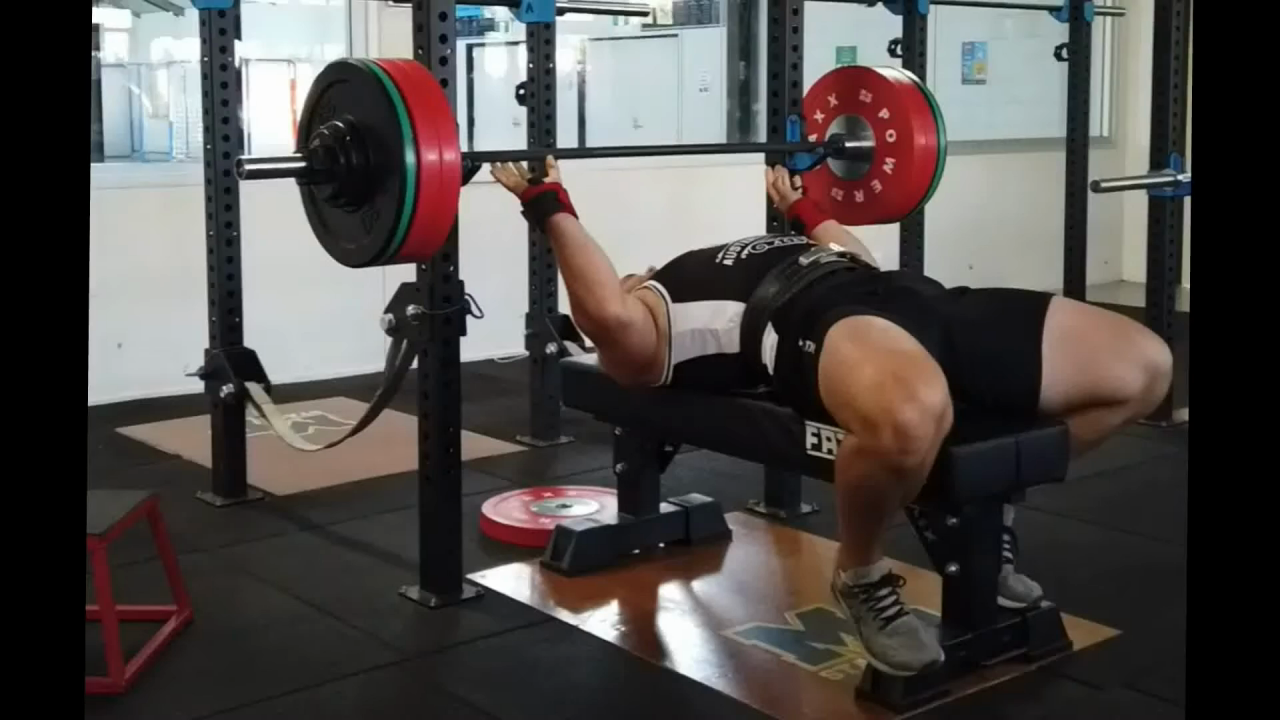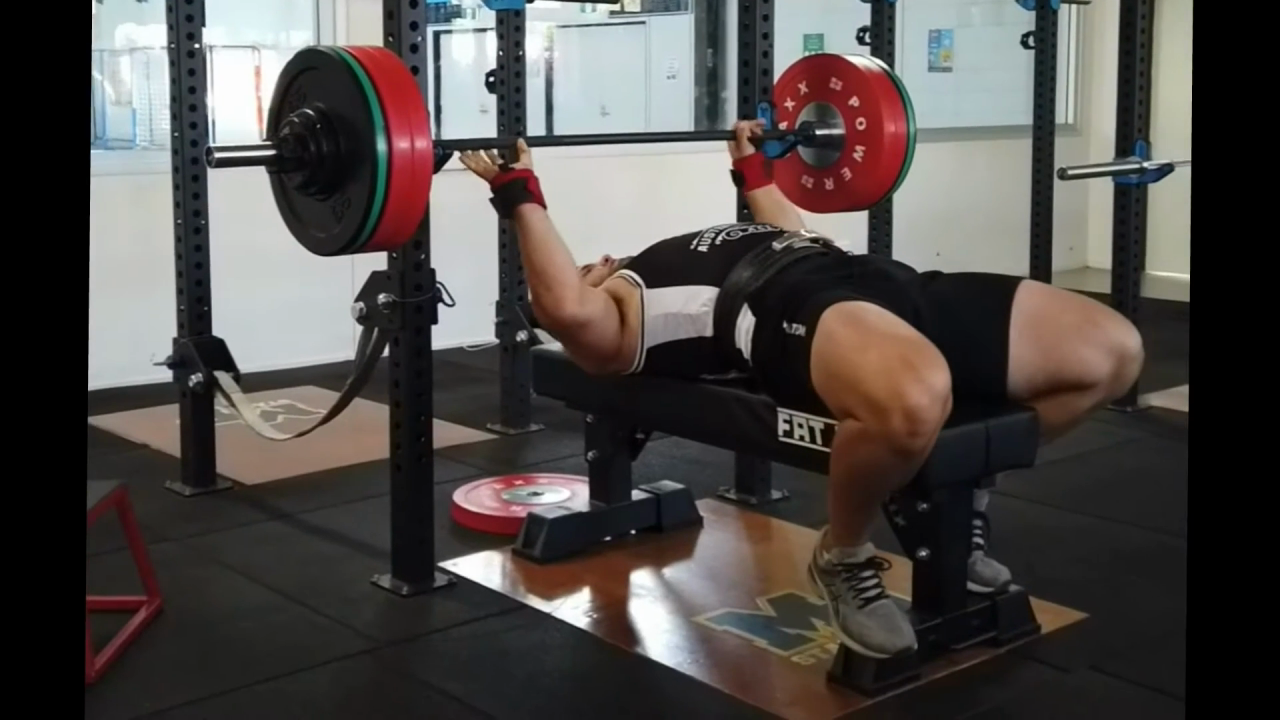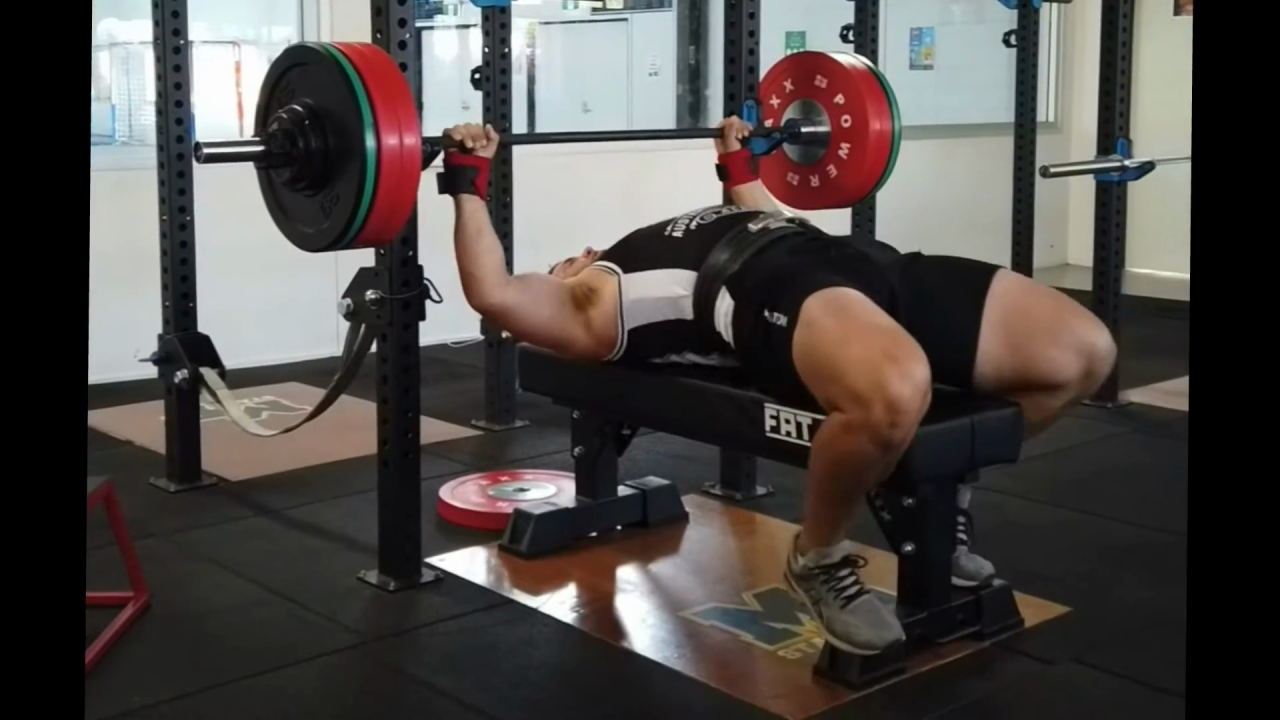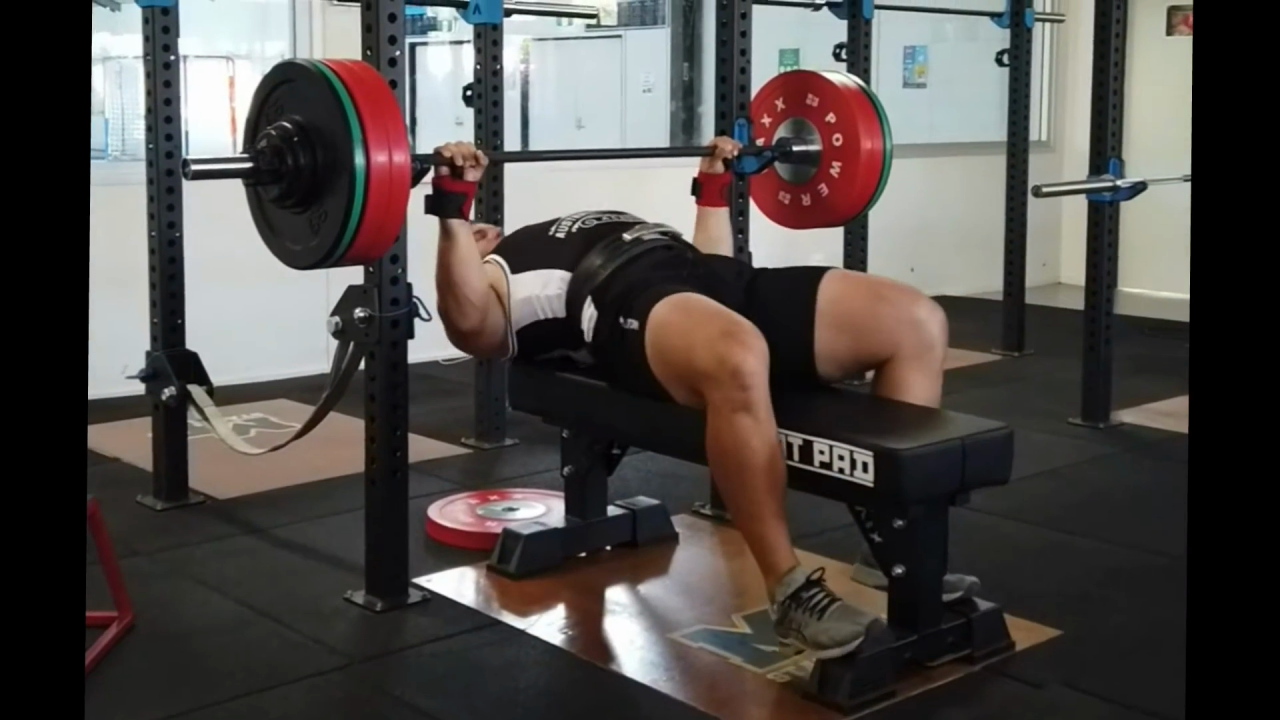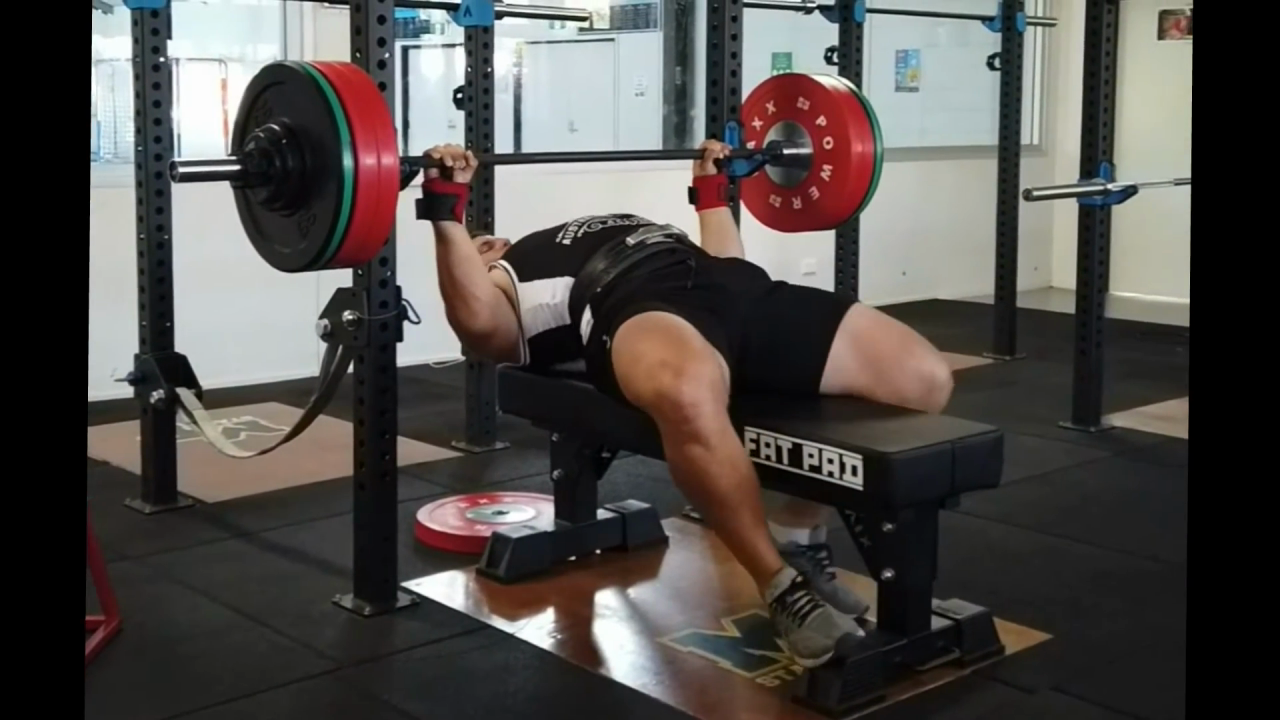
dt=1s
person 1, frame 1
left shoulder: (723, 281)
right shoulder: (637, 342)
left elbow: (858, 268)
right elbow: (606, 310)
left wrist: (799, 206)
right wrist: (548, 205)
left knee: (1143, 366)
right knee: (910, 416)
right ankle: (860, 576)
person 1, frame 2
left shoulder: (667, 275)
right shoulder: (610, 327)
left elbow: (784, 237)
right elbow: (565, 309)
left wrist: (748, 166)
right wrist: (518, 193)
left knee: (1112, 351)
right knee: (913, 401)
right ankle: (842, 558)
person 1, frame 3
left shoulder: (655, 267)
right shoulder: (587, 312)
left elbow: (760, 228)
right elbow: (493, 294)
left wrist: (735, 164)
right wrist: (467, 183)
left knee: (1082, 350)
right knee: (894, 391)
right ankle: (817, 560)
person 1, frame 4
left shoulder: (589, 243)
right shoulder: (492, 286)
left elbow: (711, 265)
right elbow: (468, 321)
left wrist: (713, 186)
right wrist: (449, 208)
left hip: (722, 285)
right hip: (631, 304)
left knee: (917, 321)
right knee: (739, 363)
right ankle: (792, 591)
person 1, frame 5
left shoulder: (605, 240)
right shoulder: (500, 287)
left elbow: (722, 266)
right elbow: (475, 319)
left wrist: (711, 188)
right wrist: (445, 212)
left knee: (922, 379)
right knee: (687, 394)
left ankle: (795, 531)
right ankle: (782, 587)
